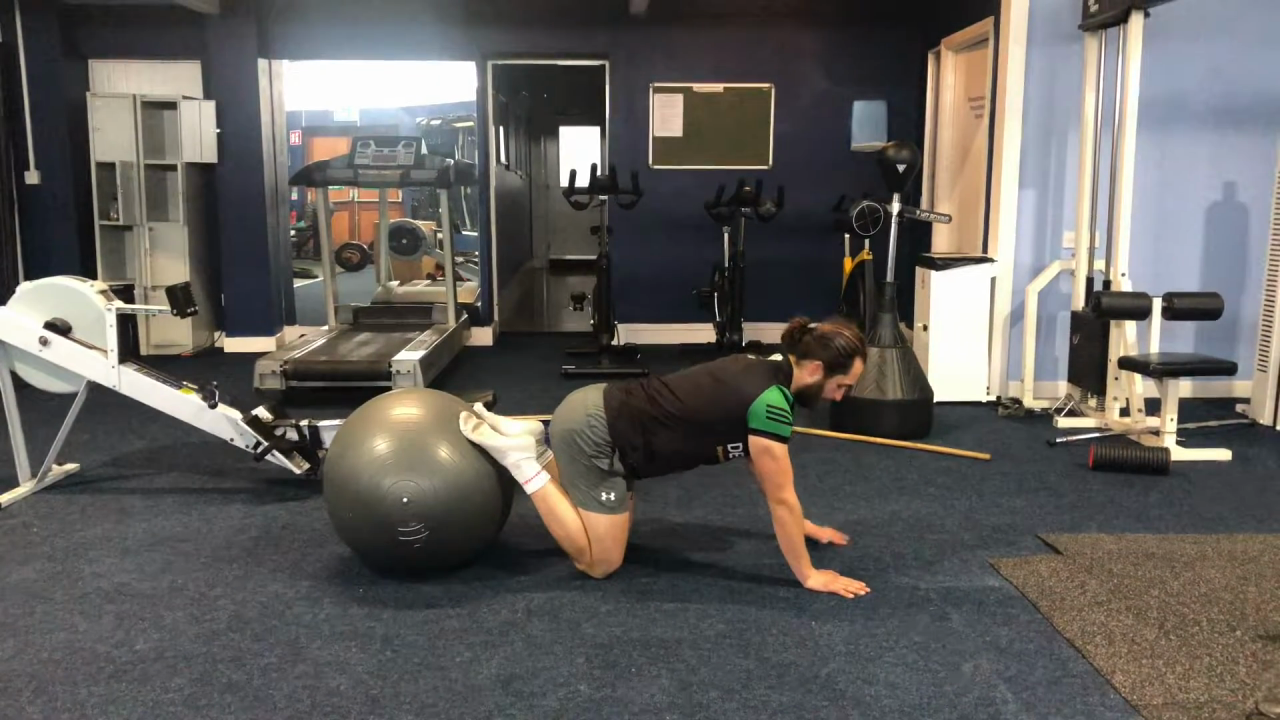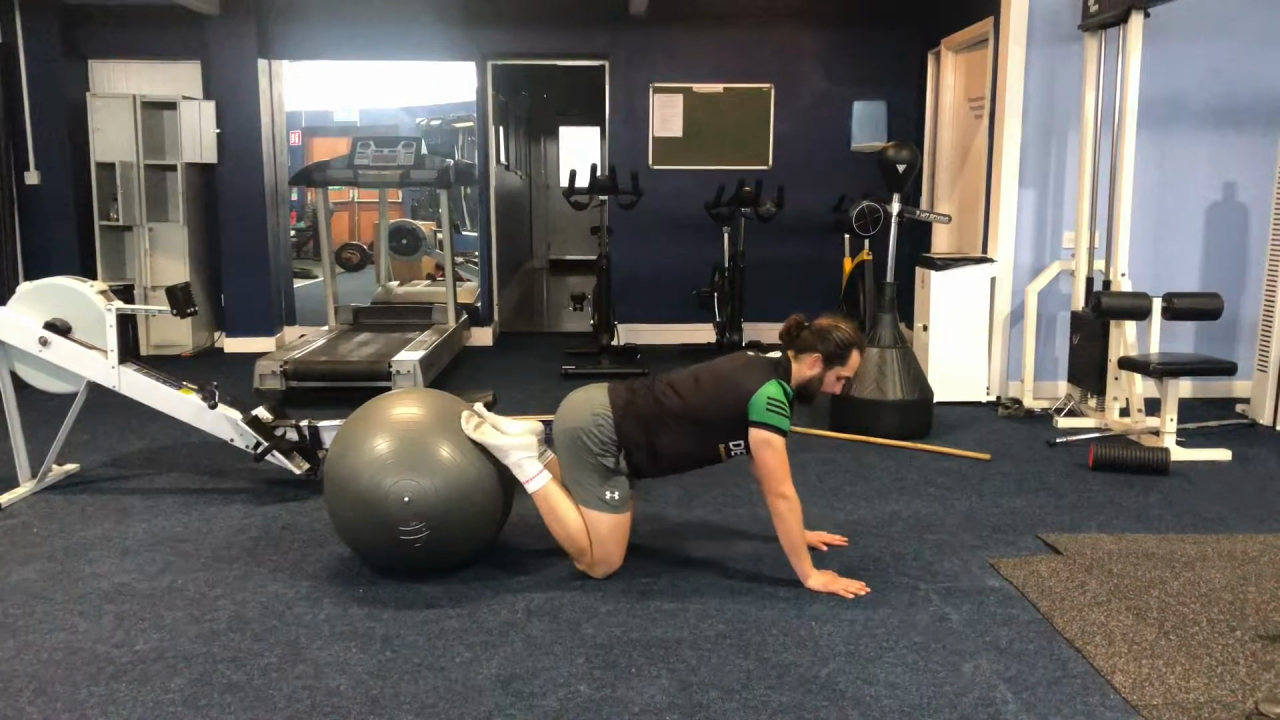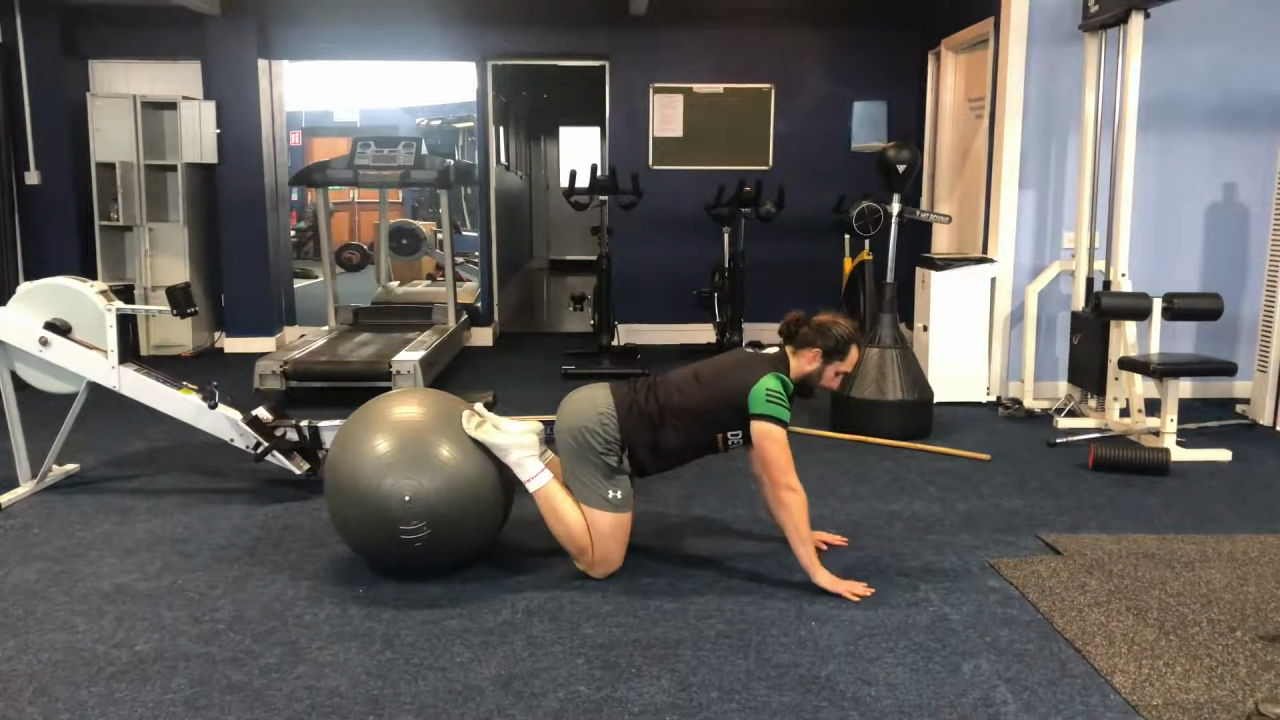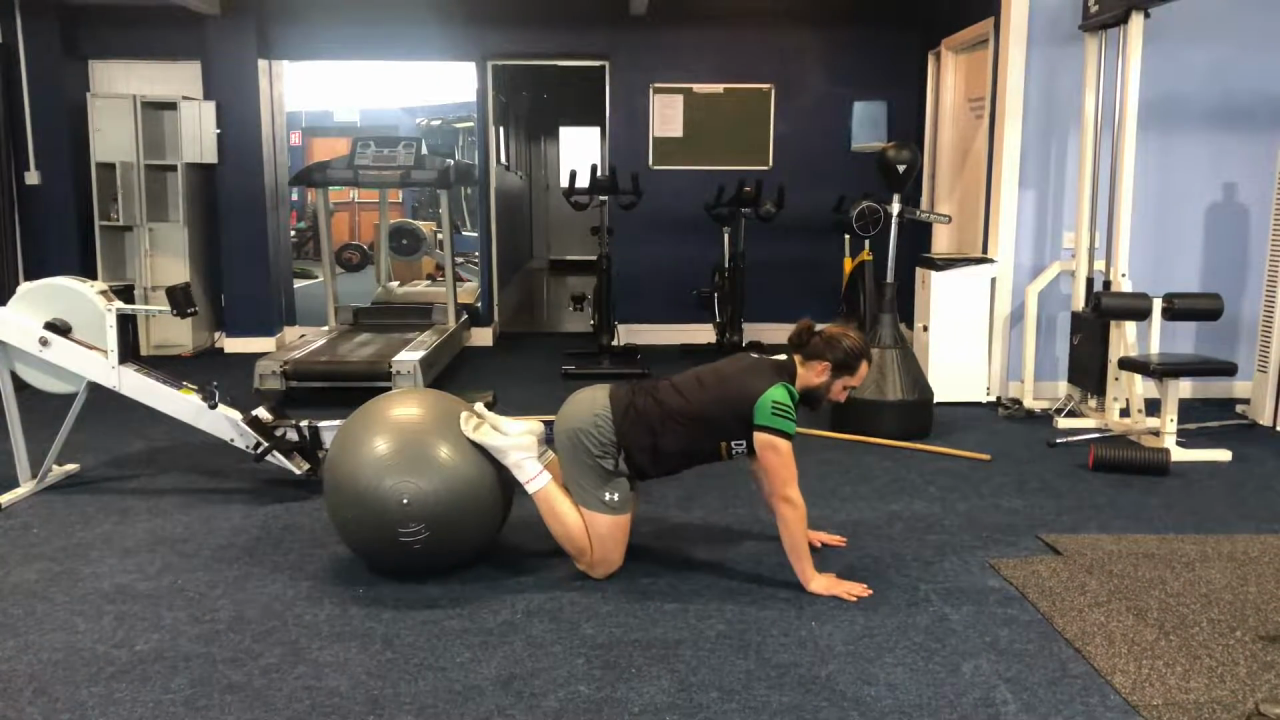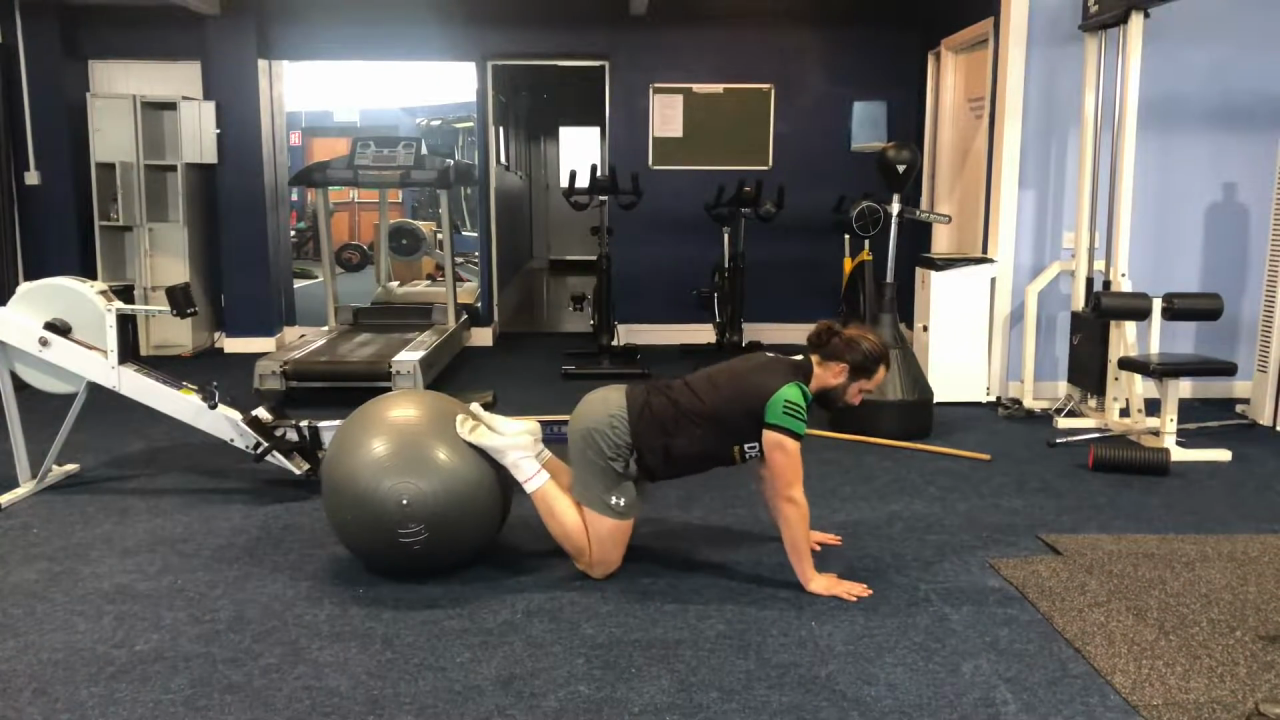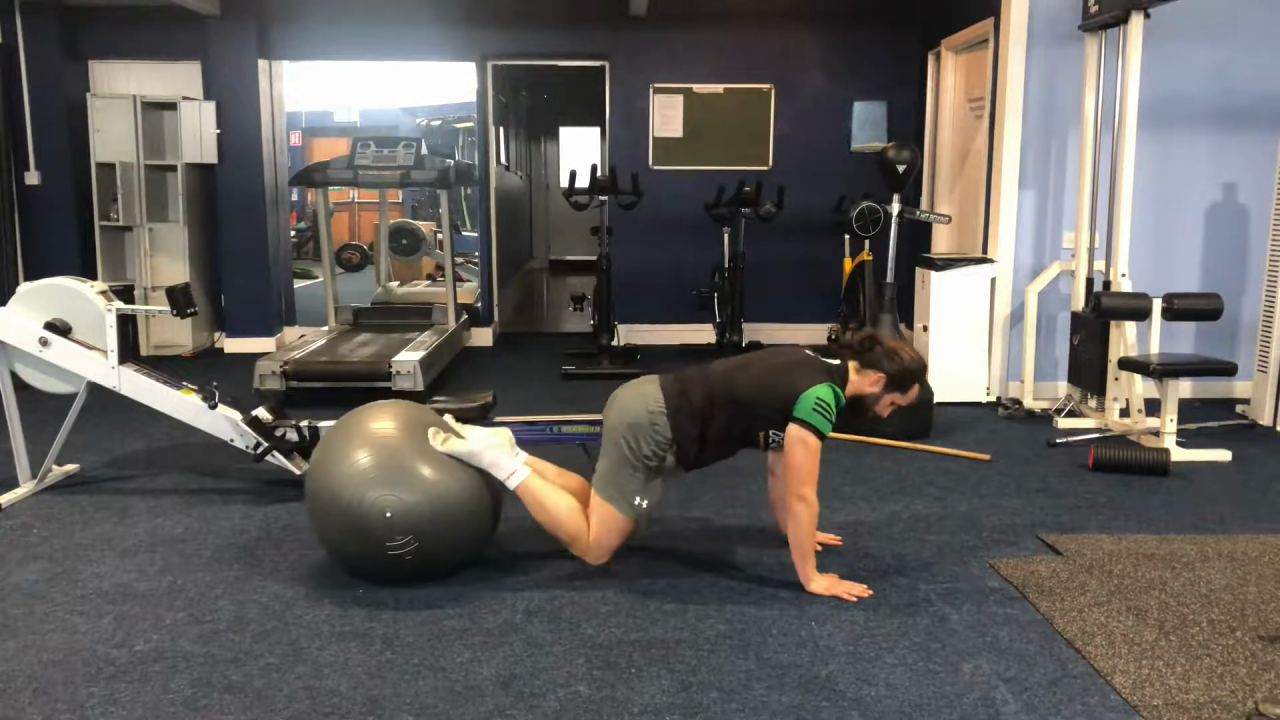
dt=0.3s
person 1, frame 1
left shoulder: (768, 371)
right shoulder: (770, 400)
left elbow: (763, 465)
right elbow: (781, 498)
left wrist: (799, 525)
right wrist: (809, 576)
left hip: (596, 411)
right hip: (594, 433)
left knee: (614, 522)
right knee: (601, 562)
left ankle: (528, 441)
right ankle: (519, 457)
person 1, frame 2
left shoulder: (766, 371)
right shoulder: (770, 395)
left elbow: (765, 475)
right elbow: (780, 494)
left wrist: (797, 532)
right wrist: (809, 576)
left hip: (597, 411)
right hip: (596, 430)
left knee: (597, 517)
right knee: (600, 562)
left ankle: (522, 439)
right ankle: (520, 455)
person 1, frame 3
left shoulder: (763, 367)
right shoulder: (770, 388)
left elbow: (764, 471)
right elbow: (786, 487)
left wrist: (799, 532)
right wrist: (818, 573)
left hip: (597, 411)
right hip: (600, 430)
left knee: (599, 519)
right knee: (601, 561)
left ankle: (525, 439)
right ankle: (521, 454)
person 1, frame 4
left shoulder: (769, 372)
right shoulder: (775, 398)
left elbow: (764, 472)
right elbow: (786, 496)
left wrist: (797, 531)
right wrist: (811, 578)
left hip: (599, 411)
right hip: (599, 431)
left knee: (601, 522)
right knee: (601, 563)
left ankle: (521, 438)
right ankle: (521, 456)
person 1, frame 5
left shoulder: (782, 371)
right shoulder: (788, 397)
left elbow: (770, 472)
right elbow: (790, 496)
left wrist: (797, 531)
right wrist: (811, 578)
left hip: (612, 412)
right hip: (612, 433)
left knee: (603, 524)
right knee: (599, 562)
left ankle: (521, 442)
right ankle: (520, 458)
person 1, frame 6
left shoulder: (816, 369)
right shoulder: (819, 398)
left elbow: (777, 466)
right elbow: (800, 495)
left wrist: (794, 533)
right wrist: (810, 576)
left hip: (645, 401)
right hip: (648, 425)
left knee: (599, 506)
right knee: (592, 548)
left ankle: (497, 448)
right ankle: (495, 455)
